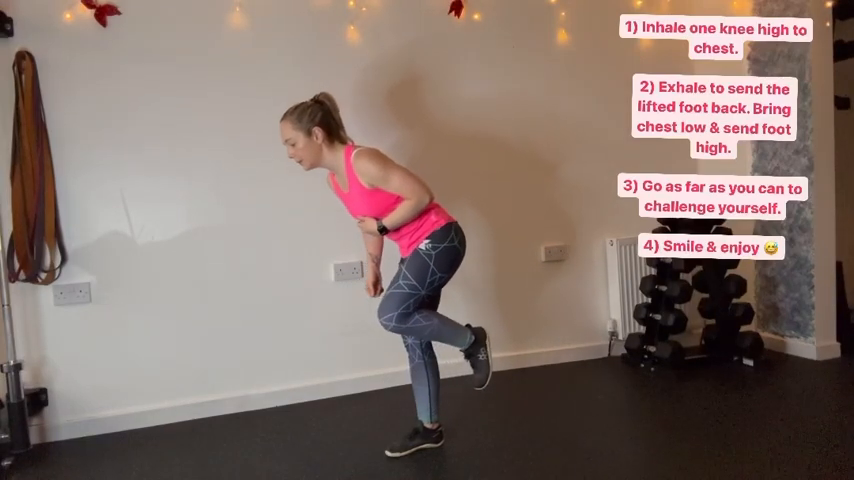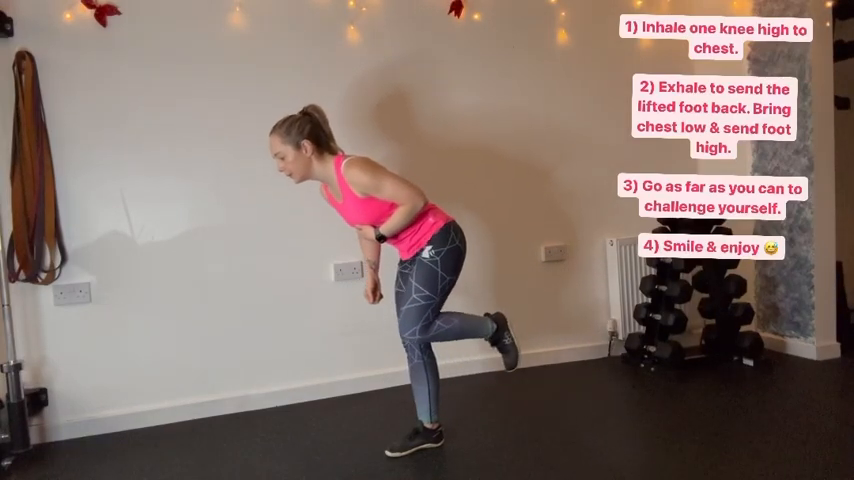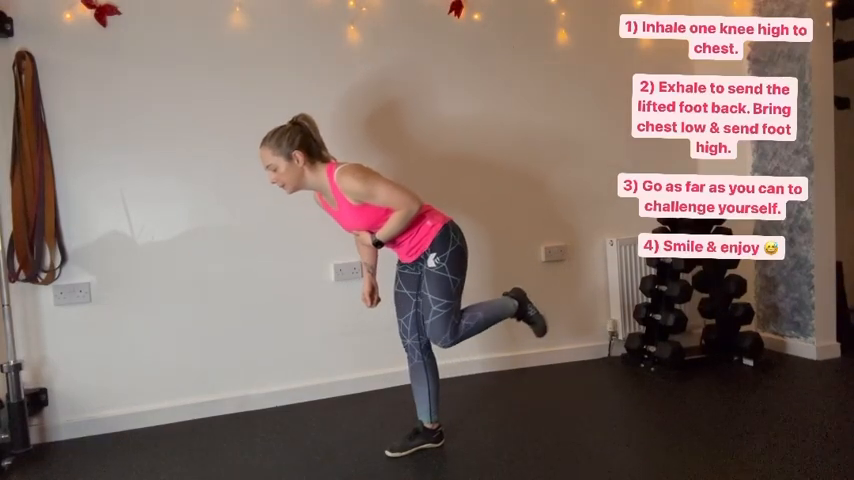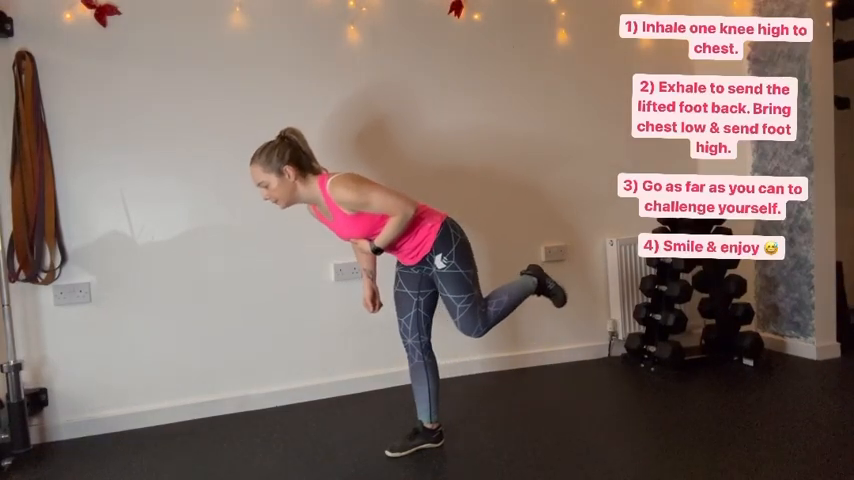
dt=0.4s
person 1, frame 1
left shoulder: (363, 161)
right shoulder: (334, 179)
left elbow: (421, 196)
left wrist: (382, 225)
right wrist: (372, 267)
left hip: (439, 239)
right hip: (415, 250)
left knee: (392, 315)
right knee: (414, 341)
left ankle: (471, 341)
right ankle: (430, 428)
person 1, frame 2
left shoulder: (354, 171)
right shoulder: (327, 188)
left elbow: (416, 200)
left wrist: (380, 233)
right wrist: (371, 273)
left hip: (439, 242)
right hip: (412, 255)
left knee: (415, 328)
right knee: (413, 343)
left ankle: (493, 328)
right ankle: (429, 428)
person 1, frame 3
left shoulder: (347, 179)
right shoulder: (321, 196)
left elbow: (411, 205)
left wrist: (377, 239)
right wrist: (368, 277)
left hip: (438, 245)
right hip: (411, 259)
left knee: (444, 333)
right knee: (414, 343)
left ankle: (515, 304)
right ankle: (430, 429)
person 1, frame 4
left shoulder: (339, 189)
right shoulder: (315, 207)
left elbow: (406, 209)
left wrist: (376, 246)
right wrist: (369, 282)
left hip: (439, 244)
right hip: (411, 261)
left knee: (475, 323)
right knee: (414, 344)
left ankle: (533, 281)
right ankle: (429, 429)
